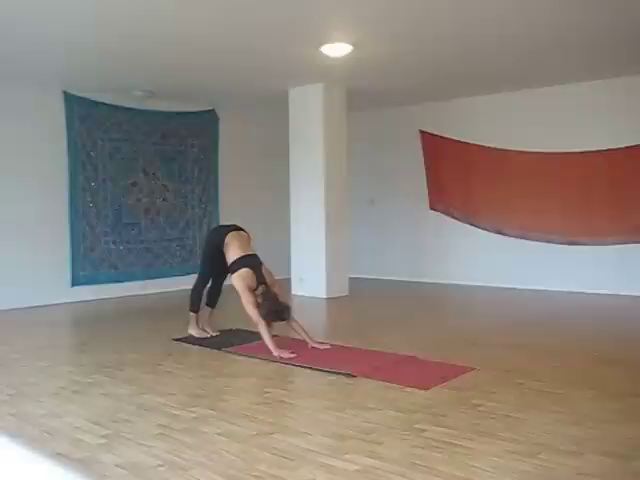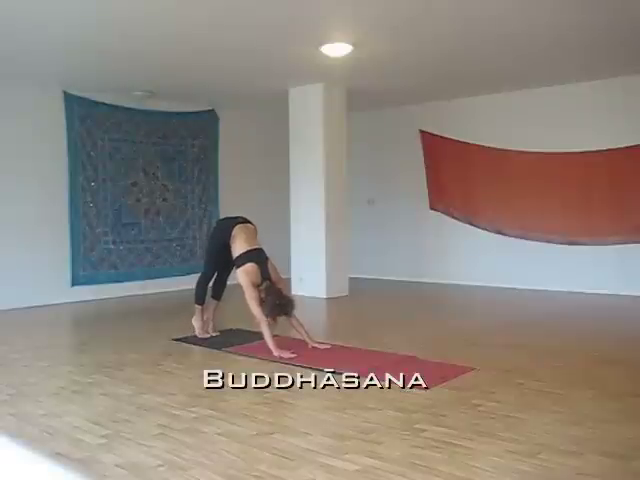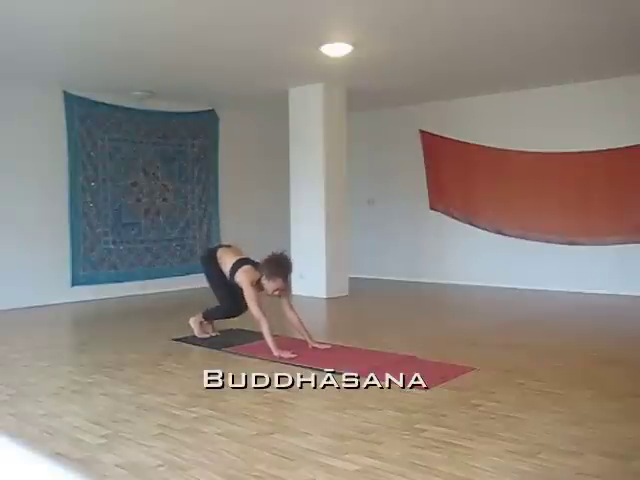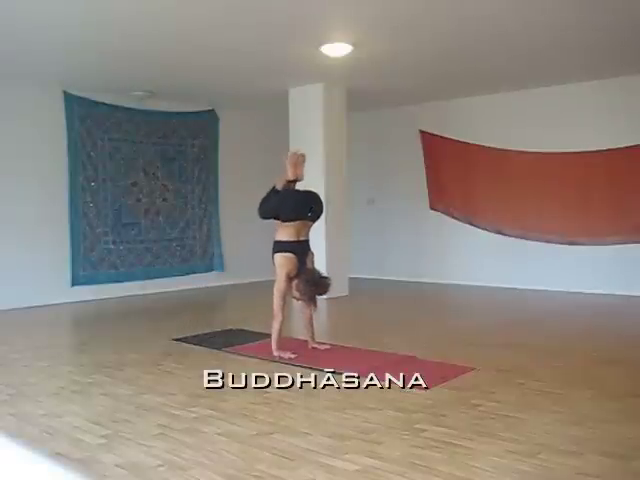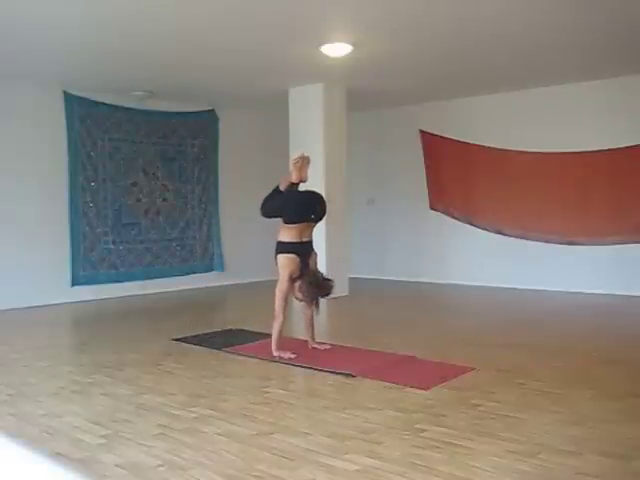
dt=1s
person 1, frame 1
left shoulder: (269, 283)
right shoulder: (244, 283)
left elbow: (288, 316)
right elbow: (258, 322)
left wrist: (310, 341)
right wrist: (275, 350)
right hip: (219, 238)
left knee: (218, 282)
right knee: (203, 280)
left ankle: (205, 321)
right ankle: (193, 325)
person 1, frame 2
left shoulder: (275, 280)
right shoulder: (248, 278)
left elbow: (290, 313)
right elbow: (261, 319)
left wrist: (310, 341)
right wrist: (275, 350)
right hip: (225, 231)
left knee: (223, 276)
right knee: (208, 274)
left ankle: (209, 315)
right ankle: (198, 317)
person 1, frame 3
left shoulder: (276, 278)
right shoulder: (249, 279)
left elbow: (290, 311)
right elbow: (260, 318)
left wrist: (310, 341)
right wrist: (275, 350)
left hip: (228, 257)
right hip: (213, 258)
left knee: (240, 308)
right knee: (230, 306)
left ankle: (208, 321)
right ankle: (198, 320)
person 1, frame 4
left shoulder: (307, 274)
right shoulder: (285, 275)
left elbow: (308, 309)
right elbow: (278, 315)
left wrist: (312, 341)
right wrist: (275, 350)
right hip: (292, 208)
person 1, frame 5
left shoulder: (310, 272)
right shoulder: (288, 275)
left elbow: (309, 308)
right elbow: (279, 314)
left wrist: (312, 341)
right wrist: (275, 350)
right hip: (295, 209)
